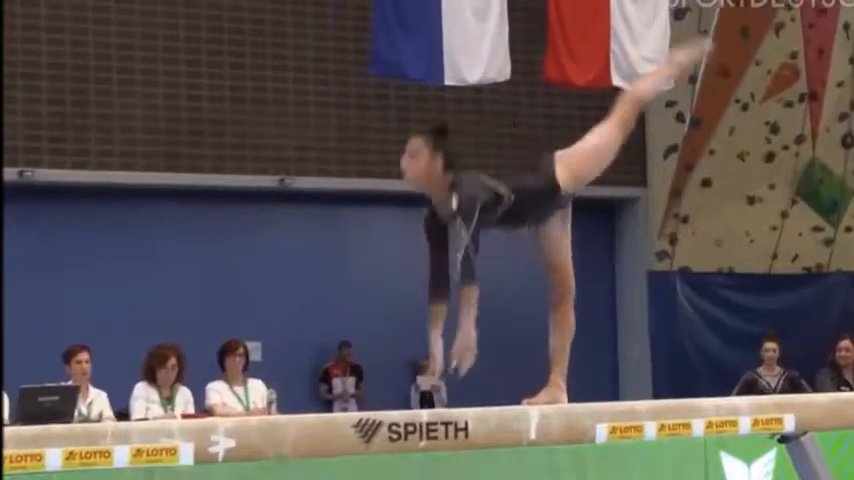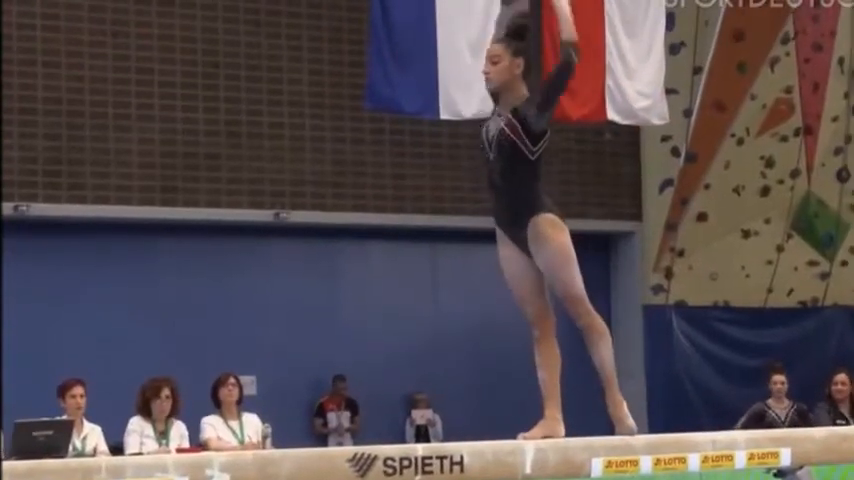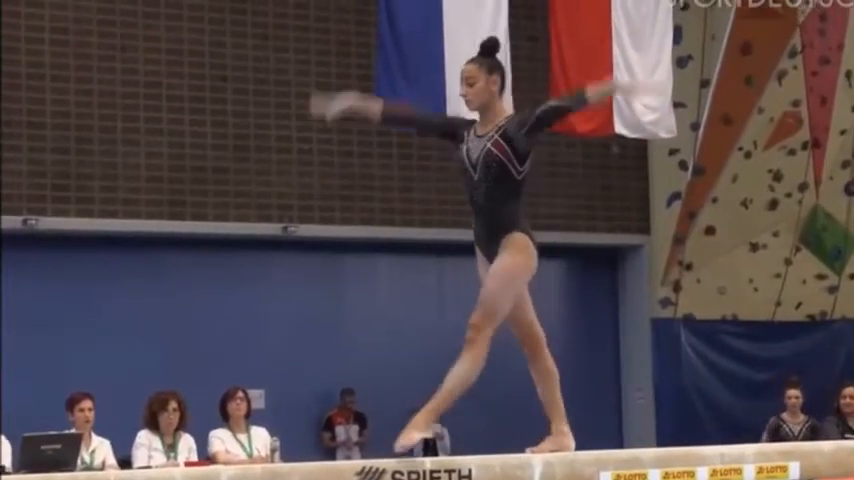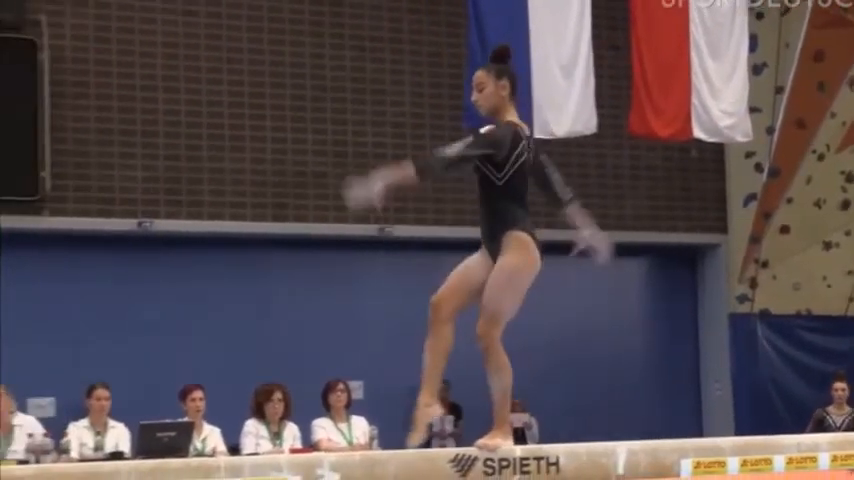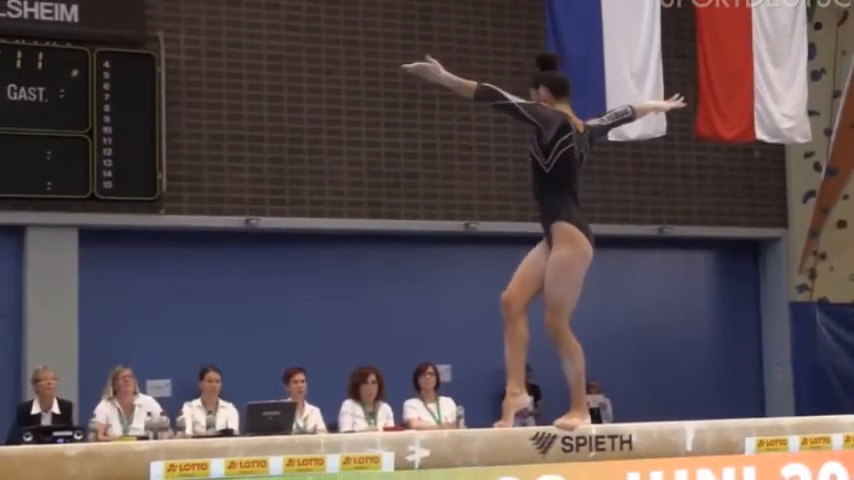
dt=0.7s
person 1, frame 1
left shoulder: (464, 200)
right shoulder: (435, 216)
left elbow: (465, 262)
right elbow: (440, 278)
left wrist: (467, 327)
right wrist: (434, 339)
left hip: (551, 181)
right hip: (541, 210)
right knee: (562, 295)
left ankle: (681, 59)
right ankle: (556, 387)
person 1, frame 2
left shoulder: (534, 107)
right shoulder: (501, 107)
left elbow: (567, 64)
left hip: (539, 222)
right hip: (508, 230)
left knee: (580, 311)
right knee: (539, 323)
left ankle: (615, 399)
right ankle: (552, 417)
person 1, frame 3
left shoulder: (521, 127)
right shoulder: (465, 130)
left elbow: (568, 103)
right elbow: (408, 115)
left wrist: (614, 87)
right wrist: (353, 103)
left hip: (514, 244)
right hip: (487, 246)
left knee: (477, 333)
right knee: (531, 341)
left ankle: (423, 421)
right ankle: (560, 431)
person 1, frame 4
left shoulder: (498, 135)
right shoulder: (518, 138)
left elbow: (443, 159)
right elbow: (554, 184)
left wrist: (381, 180)
right wrist: (586, 226)
left hip: (516, 246)
right hip: (496, 248)
left knee: (488, 334)
right knee: (441, 305)
left ankle: (502, 429)
right ankle: (428, 401)
person 1, frame 5
left shoulder: (551, 121)
right shoulder: (581, 129)
left elbow: (505, 100)
right elbow: (622, 113)
left wrist: (444, 77)
right wrist: (660, 106)
left hip: (569, 234)
right hip: (554, 236)
left knee: (556, 322)
right knee: (512, 302)
left ankle: (579, 409)
right ankle: (516, 390)
